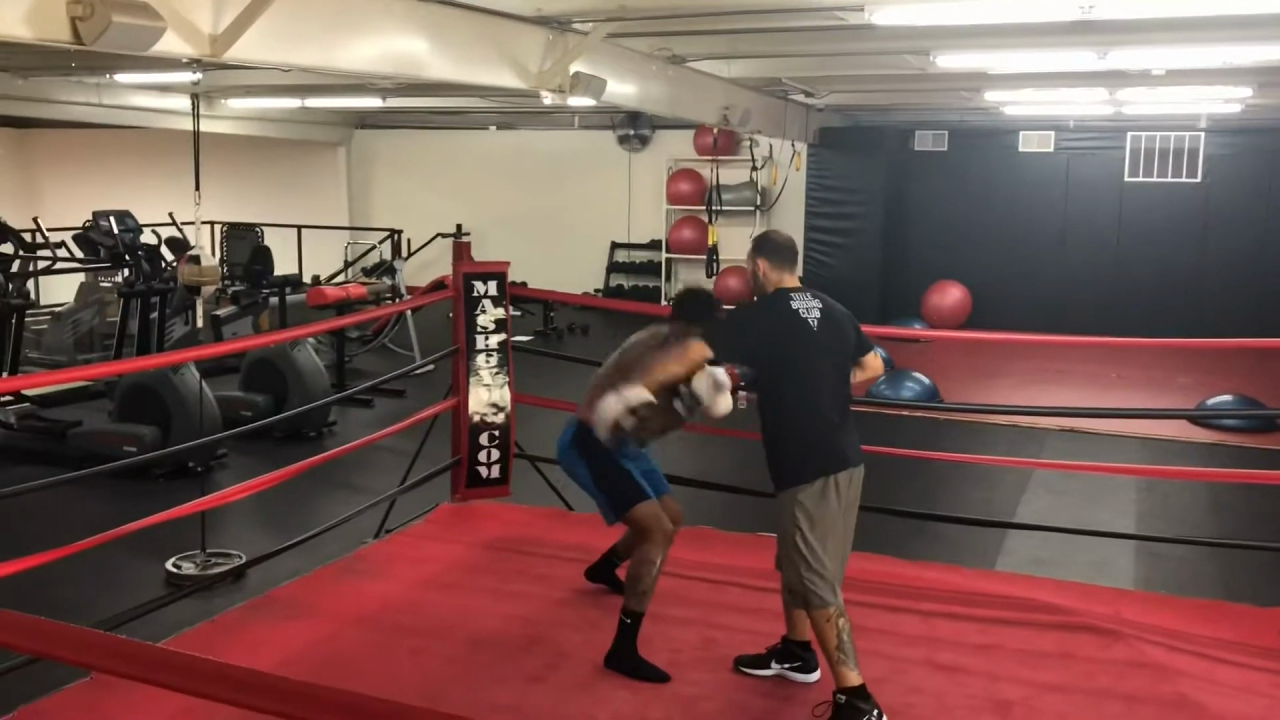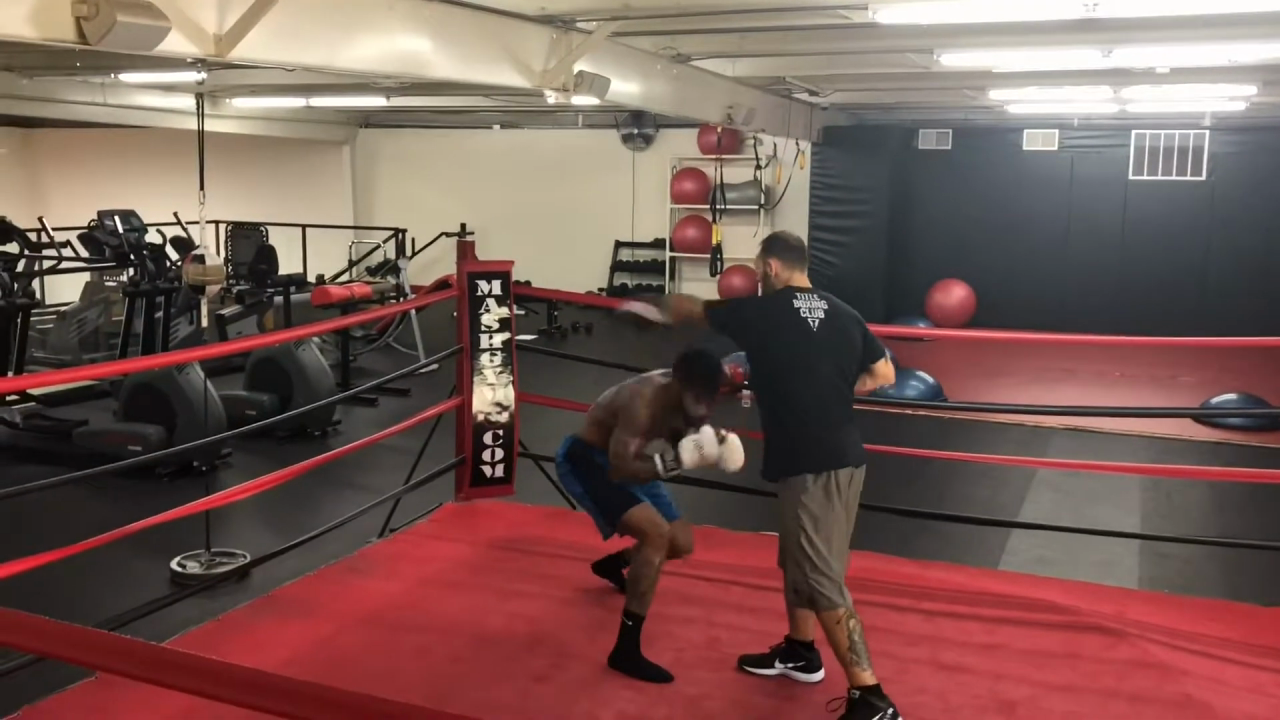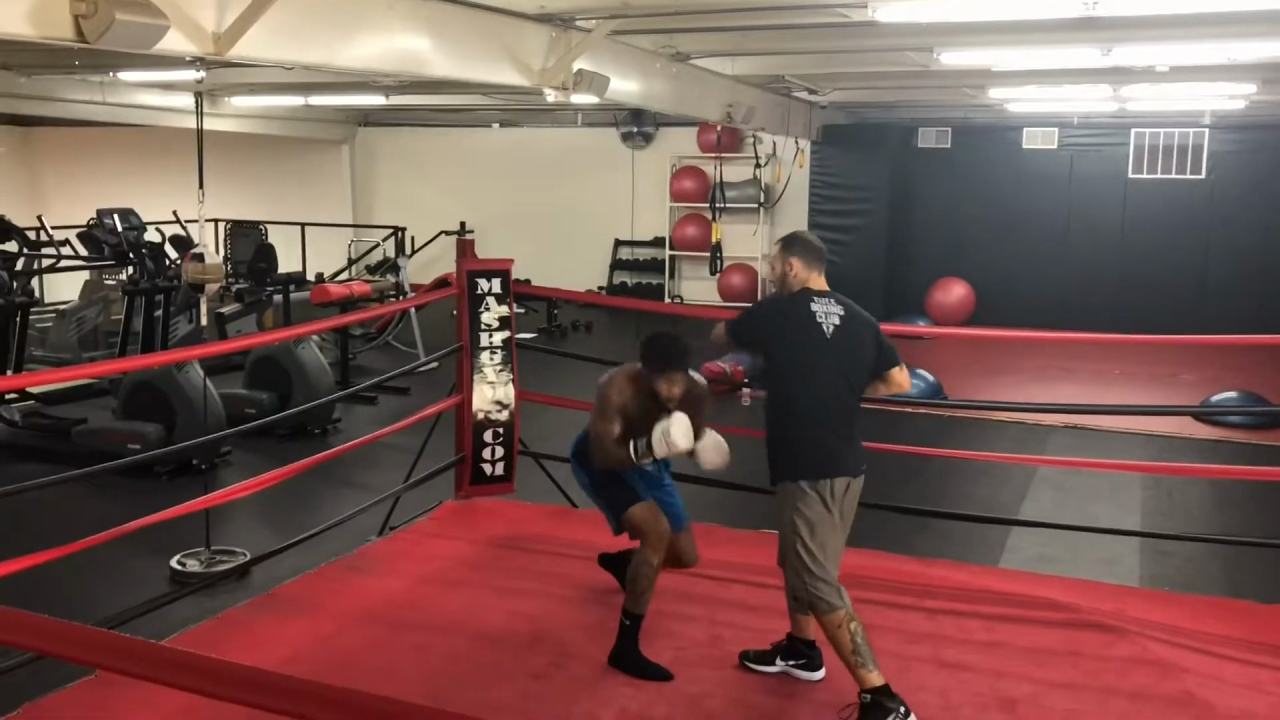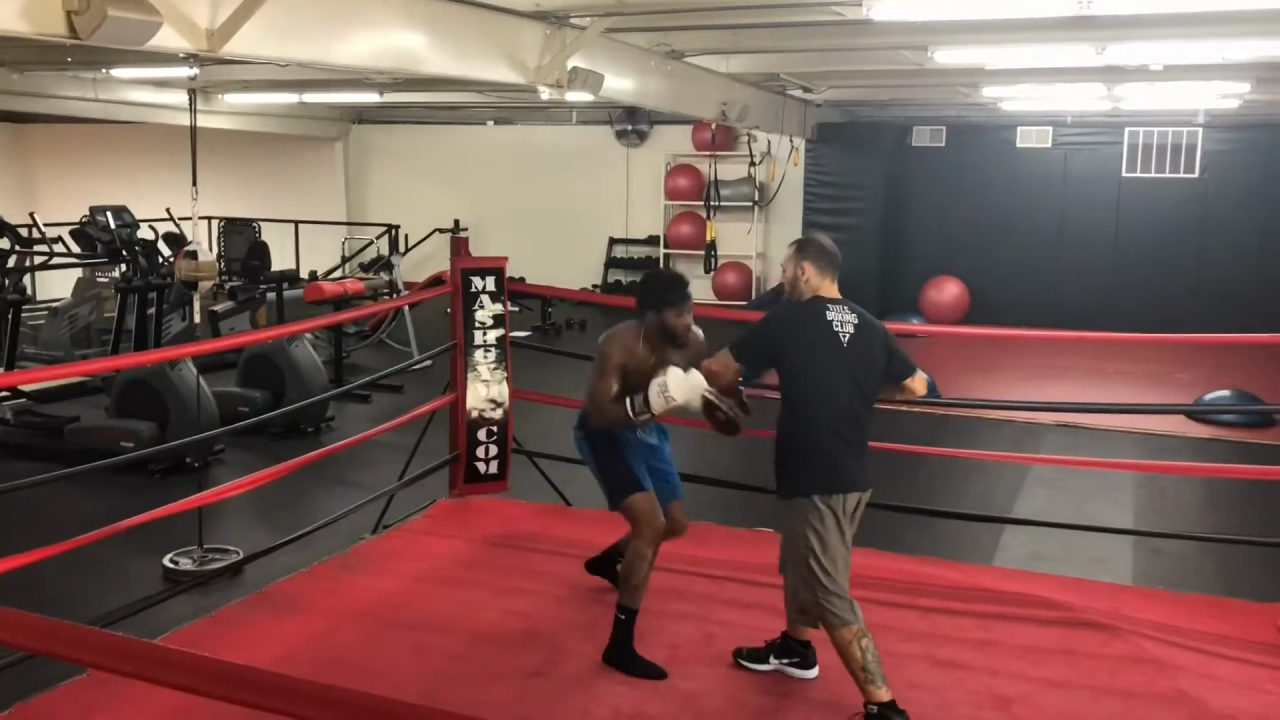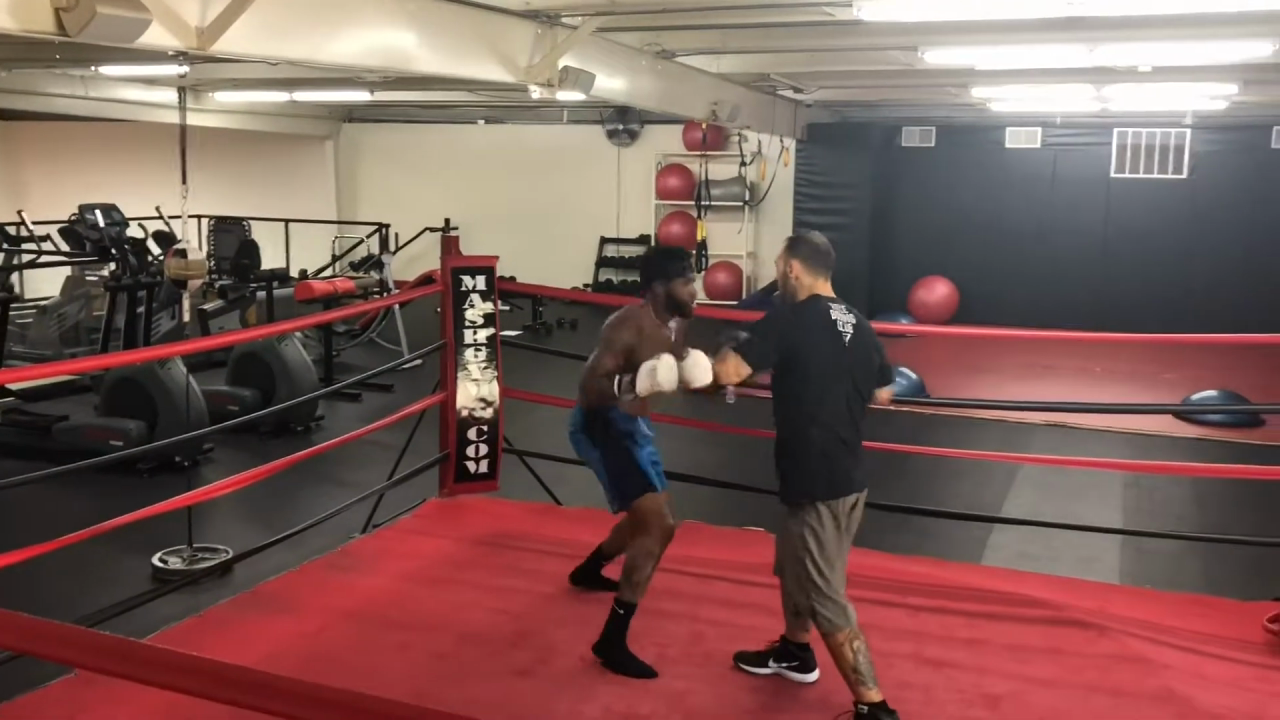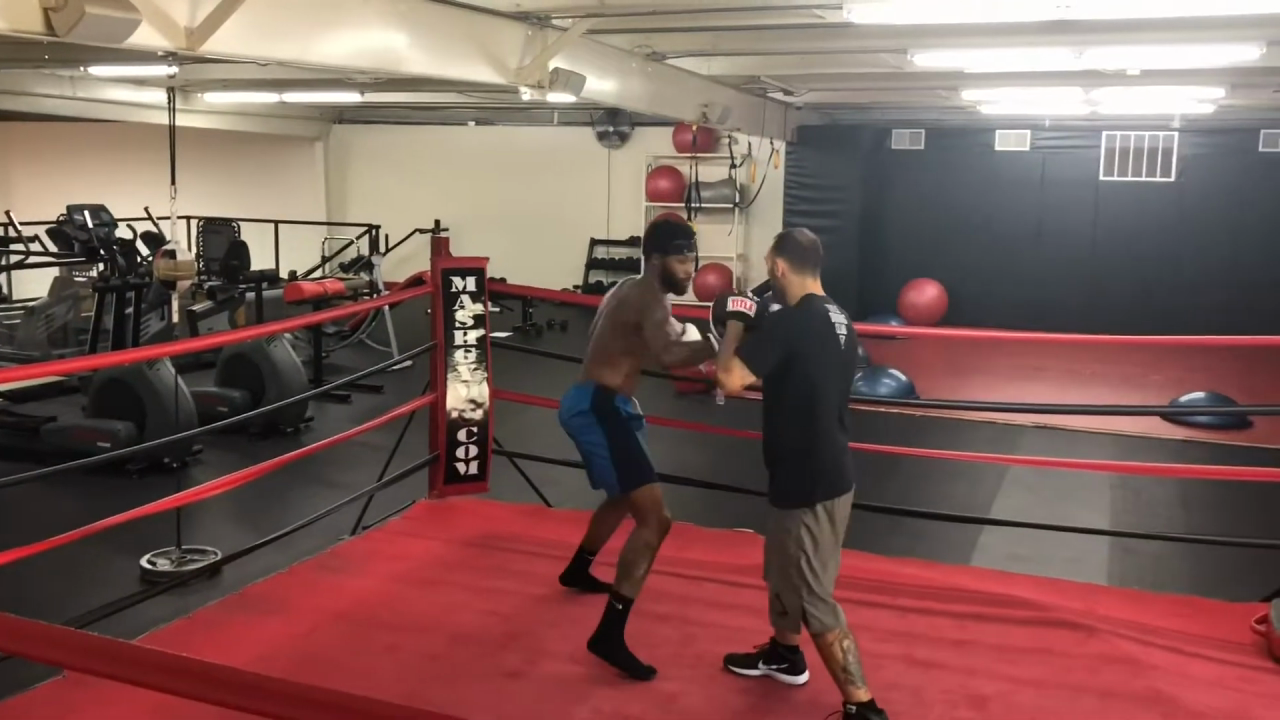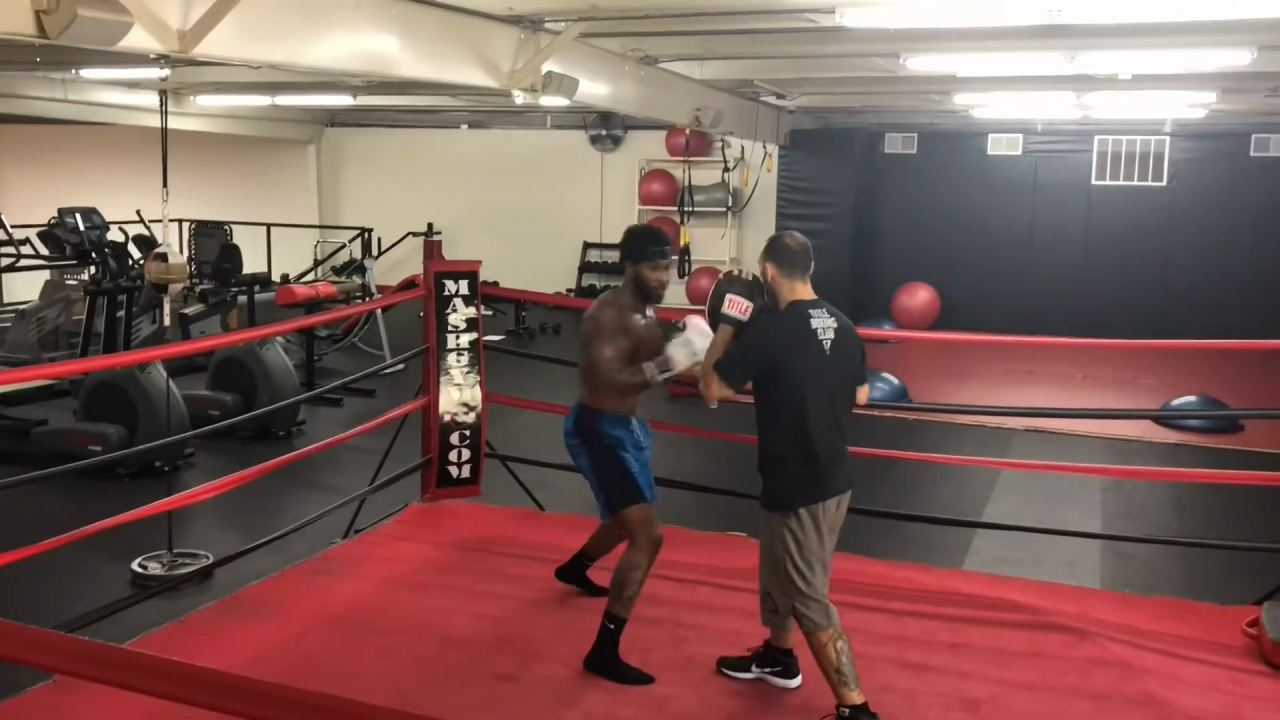
dt=0.2s
person 1, frame 1
left shoulder: (760, 314)
right shoulder: (832, 312)
right elbow: (872, 367)
left hip: (807, 468)
right hip: (843, 458)
left knee: (816, 582)
right knee: (795, 564)
right ankle: (794, 651)
person 1, frame 2
left shoulder: (757, 311)
right shoulder: (843, 313)
left elbow: (692, 310)
right elbow: (885, 375)
left wrist: (653, 307)
left hip: (806, 467)
right hip: (846, 458)
left knee: (822, 580)
right knee: (802, 561)
right ankle: (799, 651)
person 1, frame 3
left shoulder: (777, 312)
right shoulder: (859, 320)
left elbow: (722, 335)
right elbow: (898, 381)
left hip: (805, 470)
right hip: (846, 466)
left knee: (819, 584)
right knee: (800, 561)
right ankle: (800, 650)
person 1, frame 4
left shoulder: (787, 321)
right shoulder: (871, 328)
left elbow: (722, 366)
right elbow: (917, 386)
left wrist: (704, 370)
left hip: (814, 481)
right hip: (853, 476)
left knee: (832, 596)
right knee: (800, 566)
right ankle: (794, 649)
person 1, frame 5
left shoulder: (788, 320)
right shoulder: (857, 326)
left elbow: (726, 372)
right elbow: (882, 394)
left wrist: (740, 344)
left hip: (816, 483)
right hip: (845, 475)
left knee: (823, 596)
right knee: (795, 569)
right ankle: (794, 652)
person 1, frame 6
left shoulder: (788, 324)
right shoulder: (839, 322)
left elbow: (730, 378)
left wrist: (735, 322)
left hip: (807, 484)
right hip: (829, 473)
left knee: (813, 596)
right knee: (785, 572)
right ankle: (784, 654)
person 1, frame 7
left shoulder: (767, 333)
right shoulder: (844, 328)
left elbow: (711, 389)
right elbow: (859, 398)
left wrist: (727, 324)
left hip: (798, 488)
right hip: (833, 479)
left knee: (808, 597)
right knee: (780, 576)
right ankle: (777, 657)
person 2, frame 1
left shoulder: (672, 347)
right shoulder: (652, 352)
left elbow: (662, 403)
right elbow: (644, 426)
left wrist: (702, 393)
right wrist: (693, 398)
left hip: (617, 438)
right hip: (589, 443)
left knee: (668, 520)
right knee: (657, 532)
left ankle: (603, 569)
right ankle: (622, 651)
person 2, frame 2
left shoulder: (690, 395)
right shoulder: (643, 400)
left elbow: (683, 433)
right elbow: (619, 471)
left wrist: (715, 443)
right wrist: (675, 459)
left hip: (634, 464)
right hip: (588, 462)
left knee: (681, 545)
right knee: (657, 535)
left ankle: (612, 564)
right ankle: (626, 651)
person 2, frame 3
left shoulder: (694, 388)
right shoulder: (617, 387)
left elbow: (693, 427)
right elbow: (602, 456)
left wrist: (704, 442)
right wrist: (651, 446)
left hip: (648, 463)
right hip: (601, 461)
left knee: (685, 557)
right knee: (657, 536)
left ankle: (621, 561)
right ankle: (626, 650)
person 2, frame 4
left shoulder: (693, 343)
right shoulder: (617, 344)
left elbow: (689, 387)
right elbow: (598, 414)
left wrist: (694, 393)
right wrist: (648, 402)
left hip: (649, 432)
right hip: (606, 434)
left knee: (676, 524)
right knee: (652, 526)
left ankle: (608, 561)
right ankle: (620, 647)
person 2, frame 5
left shoulder: (674, 325)
right shoulder: (630, 325)
left elbow: (670, 370)
right elbow: (590, 387)
left wrist: (687, 371)
right wrist: (637, 383)
left hip: (626, 424)
right hip: (601, 426)
left knee: (646, 515)
right knee: (659, 527)
left ankle: (589, 570)
right ankle: (612, 640)
person 2, frame 6
left shoulder: (634, 291)
right shoulder: (648, 297)
right elbow: (670, 356)
left wrist: (686, 343)
left hip: (597, 405)
right hip: (598, 409)
left knee: (623, 498)
right knee: (655, 519)
left ankle: (577, 571)
right ankle: (609, 636)
person 2, frame 7
left shoulder: (645, 308)
right shoulder: (606, 313)
left elbow: (640, 365)
right elbow: (602, 383)
left wrist: (687, 344)
right wrist: (671, 362)
left hip: (628, 427)
right hip: (597, 430)
left knee: (628, 523)
right knee: (647, 539)
left ankle: (575, 569)
right ankle: (603, 654)
